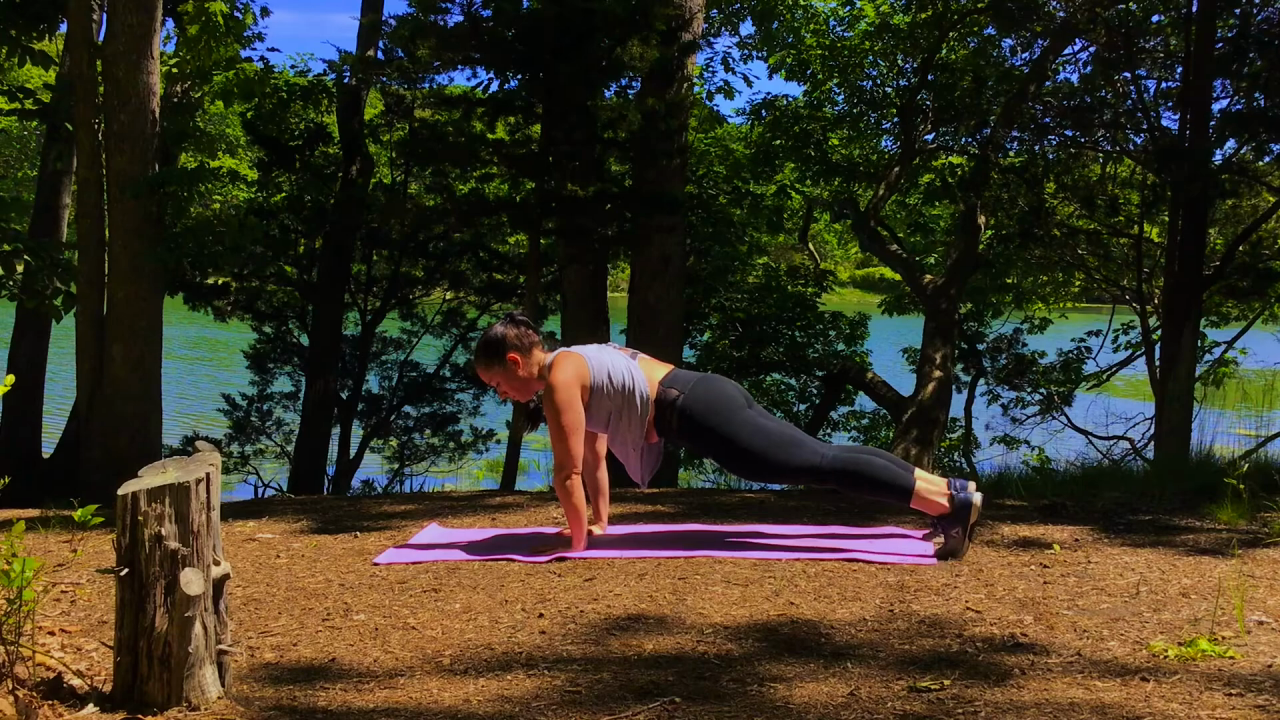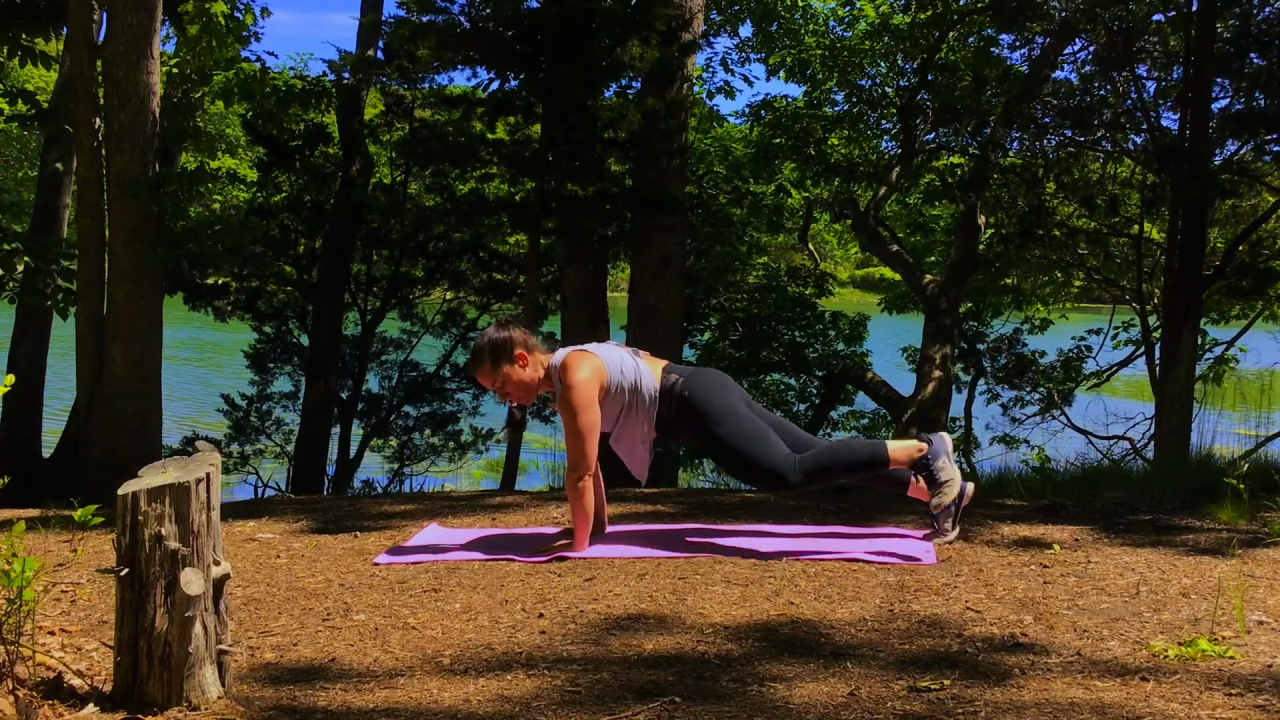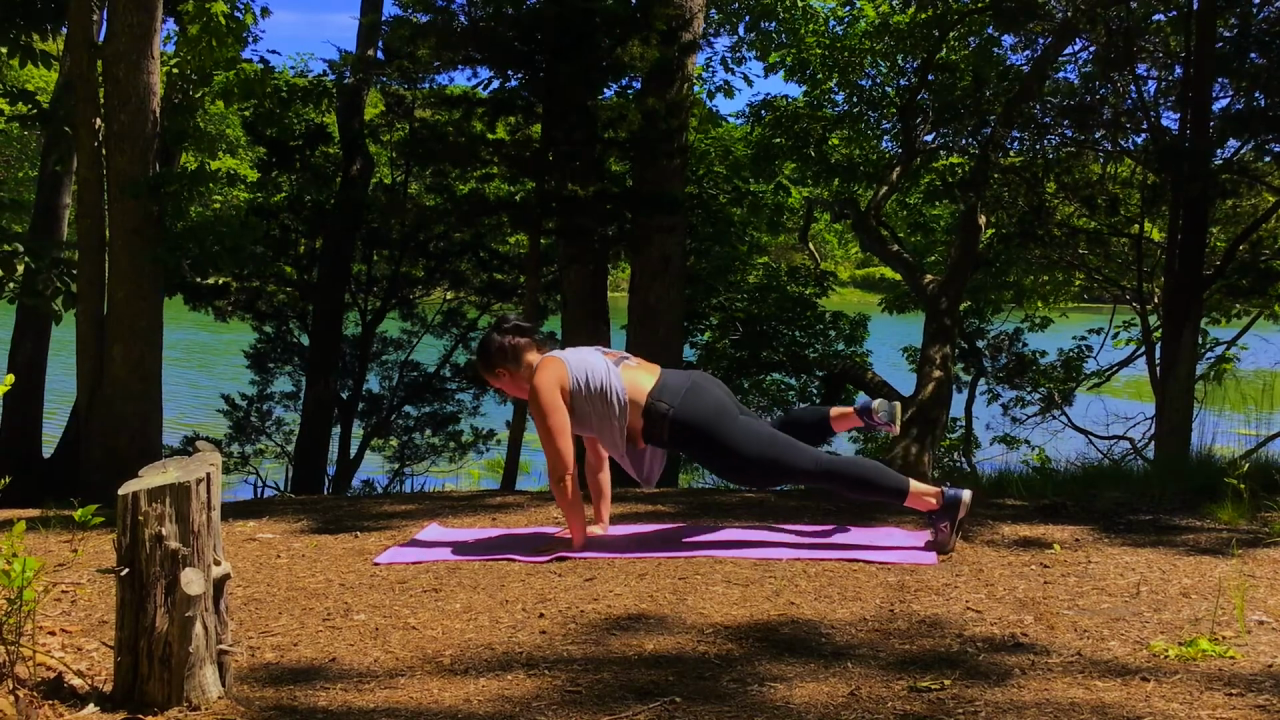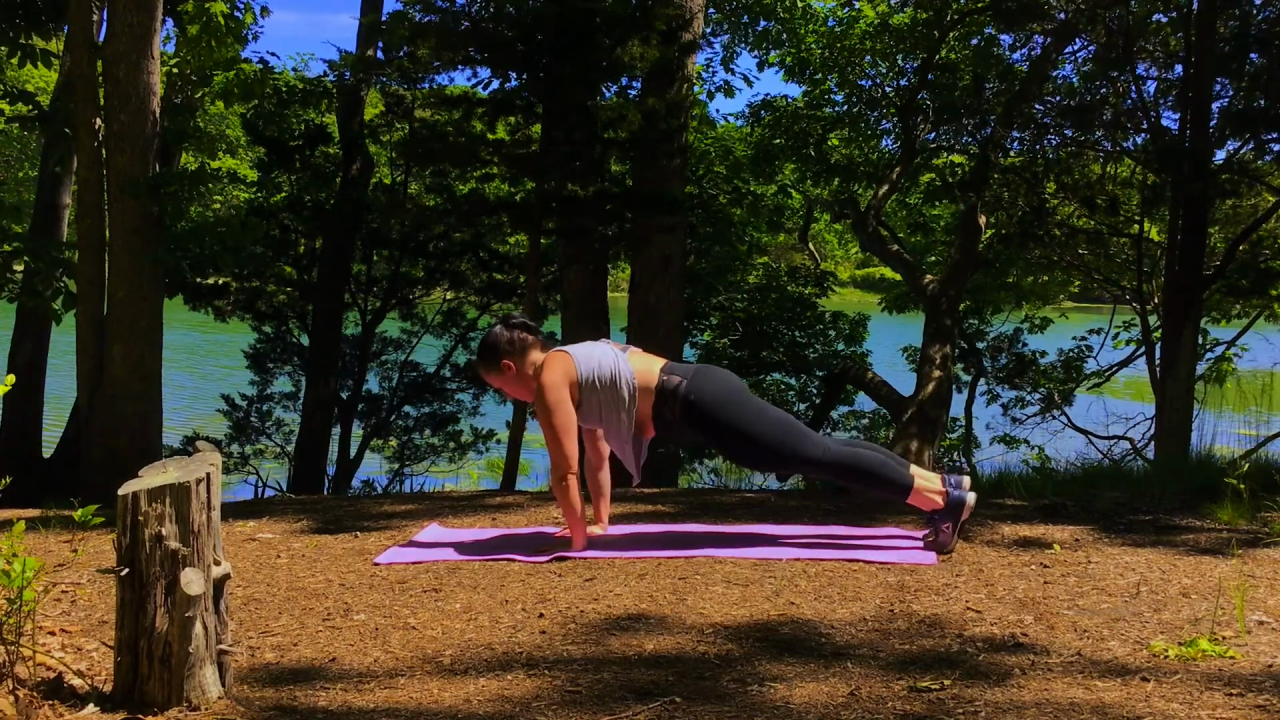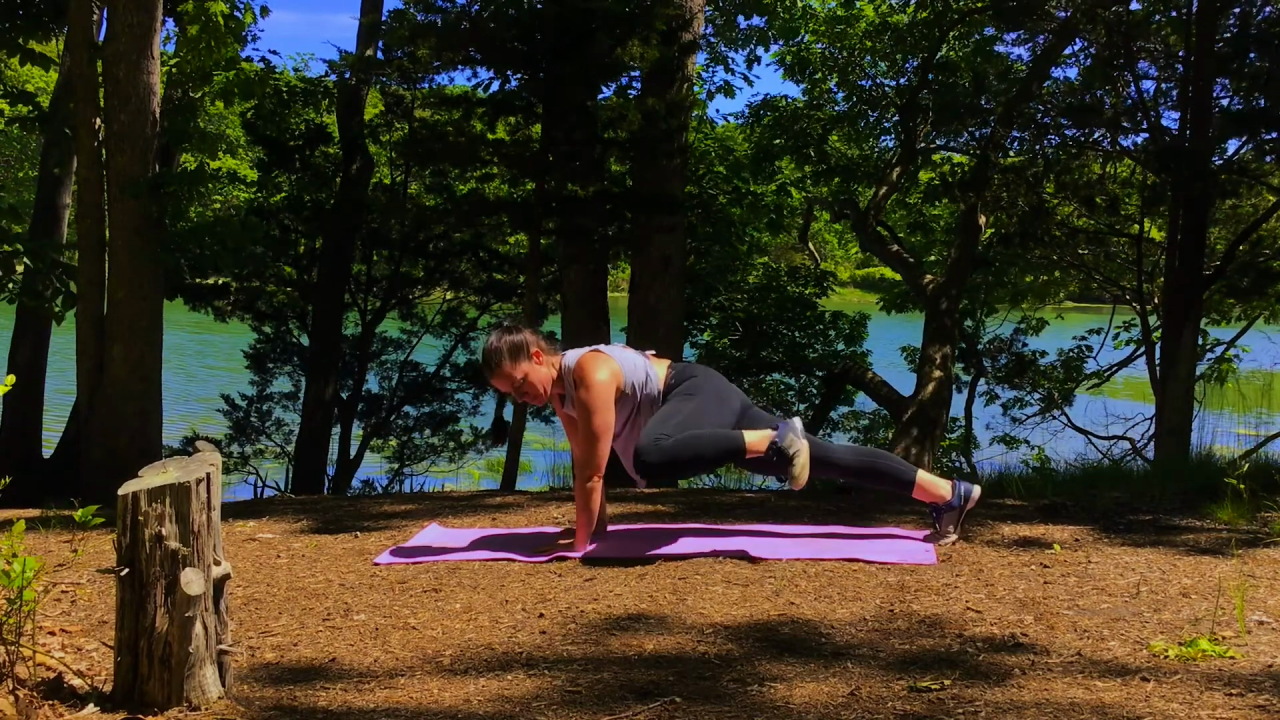
dt=1s
person 1, frame 1
left shoulder: (558, 378)
right shoulder: (575, 365)
left elbow: (568, 472)
right elbow: (594, 458)
left wrist: (577, 542)
right wrist: (600, 522)
left hip: (702, 413)
right hip: (712, 394)
left knee: (820, 465)
right knee: (823, 456)
left ankle: (951, 504)
right ankle: (946, 486)
person 1, frame 2
left shoulder: (573, 375)
right shoulder: (560, 380)
left elbow: (581, 470)
right elbow: (588, 465)
left wrist: (580, 542)
right wrist: (599, 521)
left hip: (701, 398)
right hip: (703, 399)
left knee: (790, 470)
right knee: (816, 455)
left ankle: (924, 451)
right ankle: (940, 494)
person 1, frame 3
left shoulder: (543, 381)
right shoulder: (572, 361)
left elbow: (562, 473)
right elbow: (597, 455)
left wrist: (578, 540)
right wrist: (601, 522)
left hip: (692, 419)
right hip: (698, 389)
left knee: (811, 467)
right knee: (778, 436)
left ankle: (942, 500)
right ankle: (856, 414)
person 1, frame 4
left shoulder: (548, 377)
right shoulder: (575, 364)
left elbow: (565, 471)
right elbow: (598, 454)
left wrist: (578, 539)
right wrist: (601, 522)
left hip: (701, 405)
right hip: (704, 389)
left knee: (817, 457)
right knee: (822, 447)
left ankle: (945, 501)
right ankle: (943, 482)
person 1, frame 5
left shoulder: (591, 375)
right shoulder: (558, 388)
left elbow: (593, 471)
right elbow: (583, 460)
left wrist: (580, 541)
right wrist: (597, 522)
left hip: (702, 391)
right hip: (701, 408)
left knee: (650, 458)
right knee: (825, 458)
left ankle: (771, 439)
right ankle: (949, 492)
